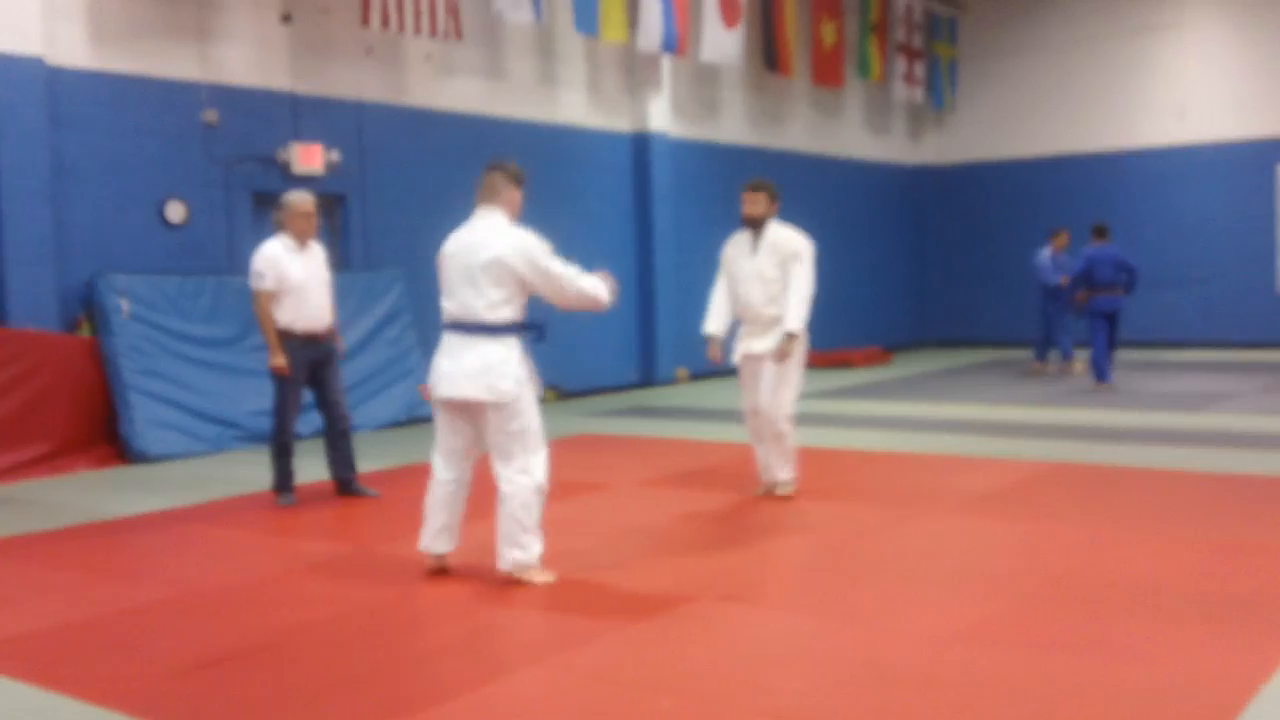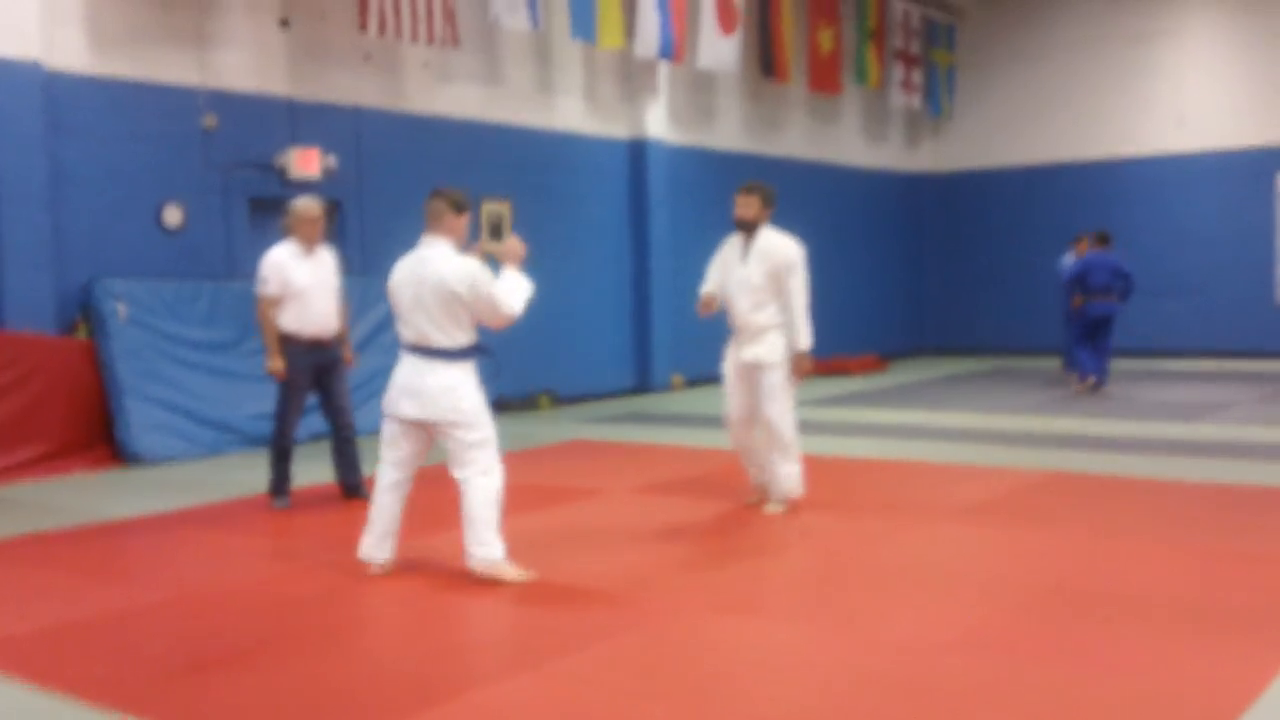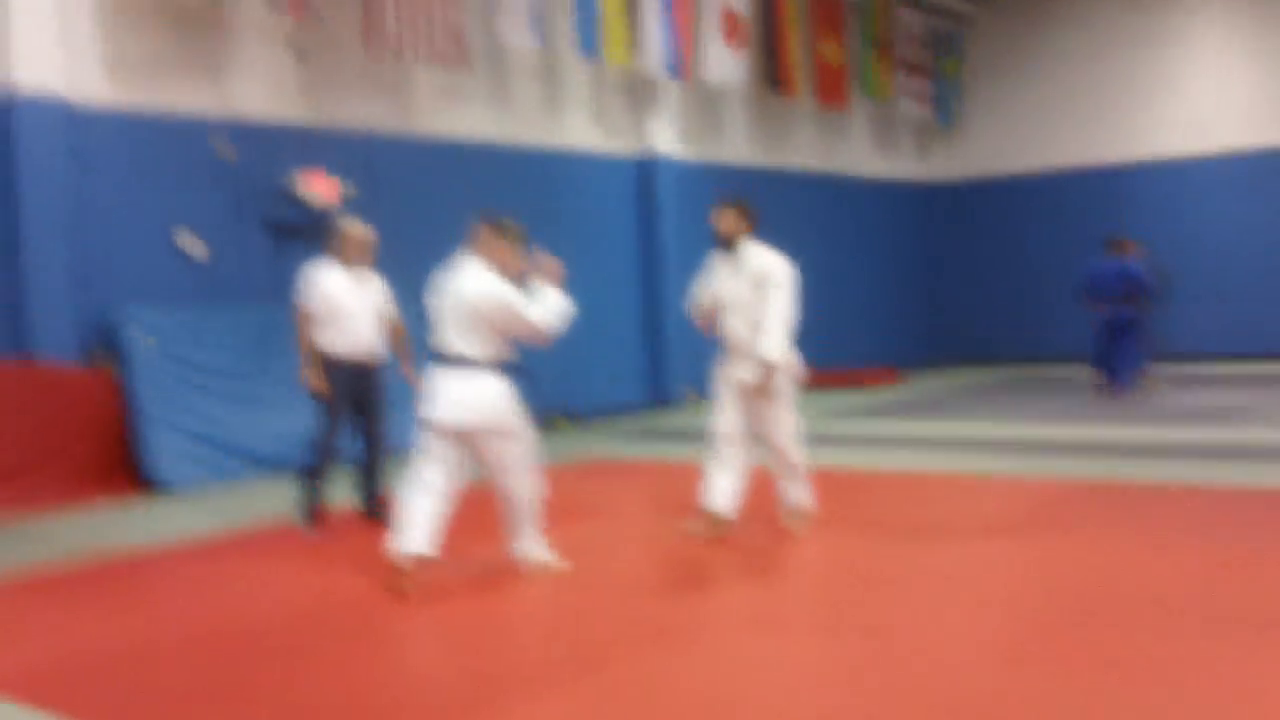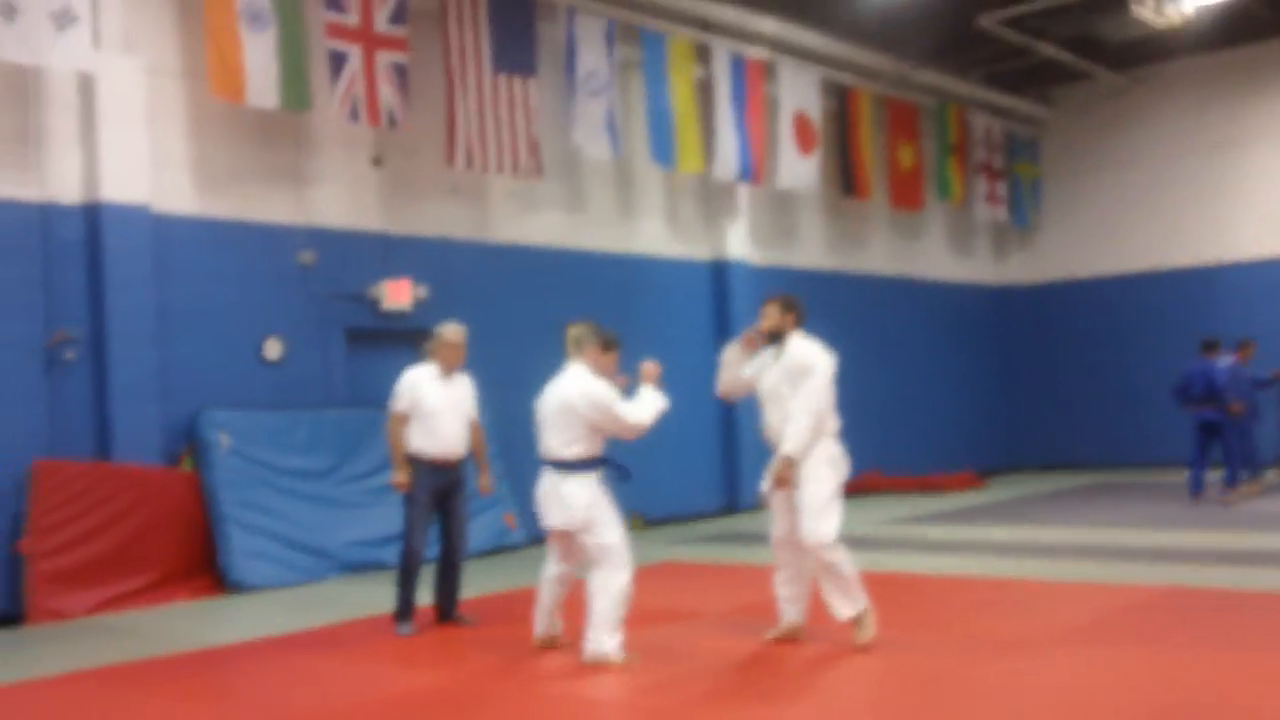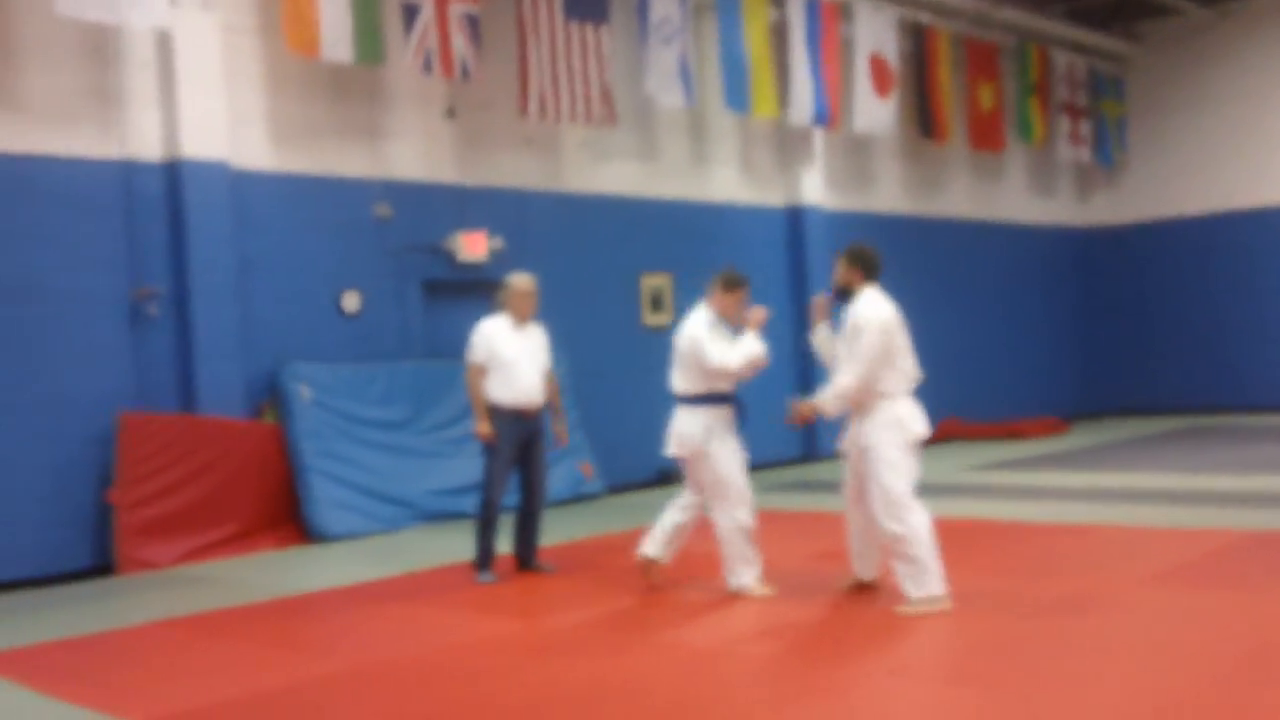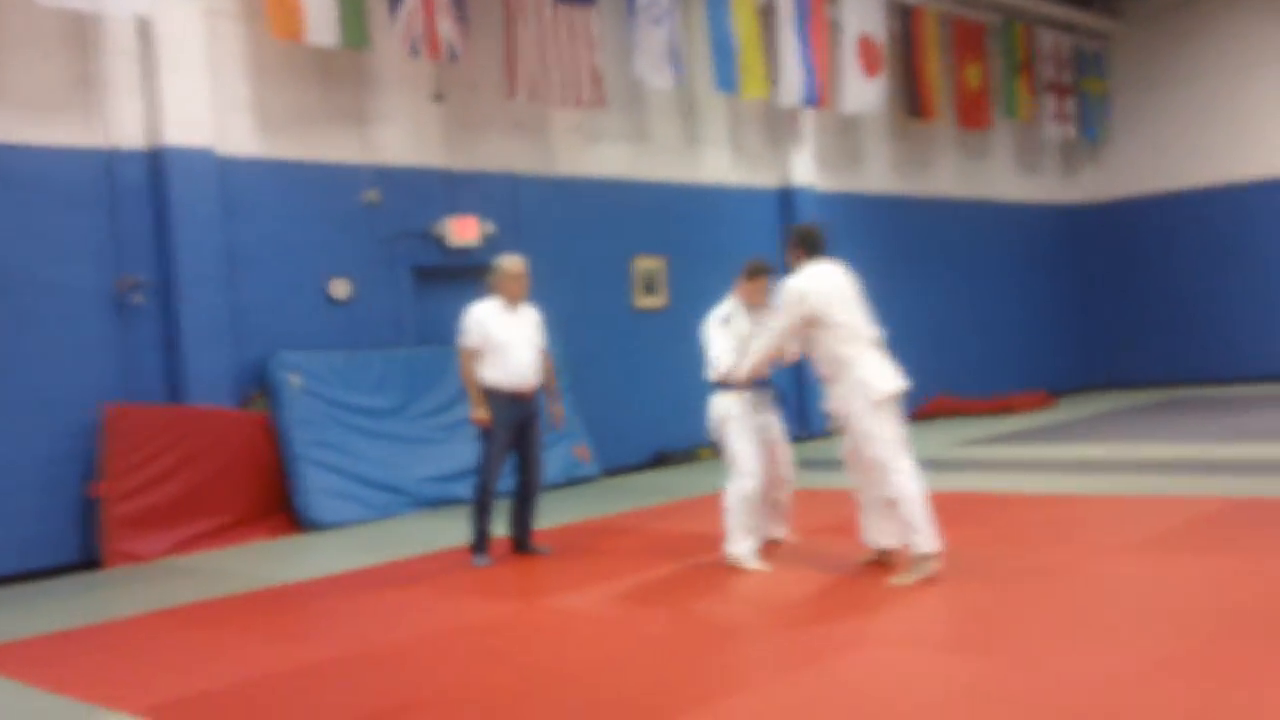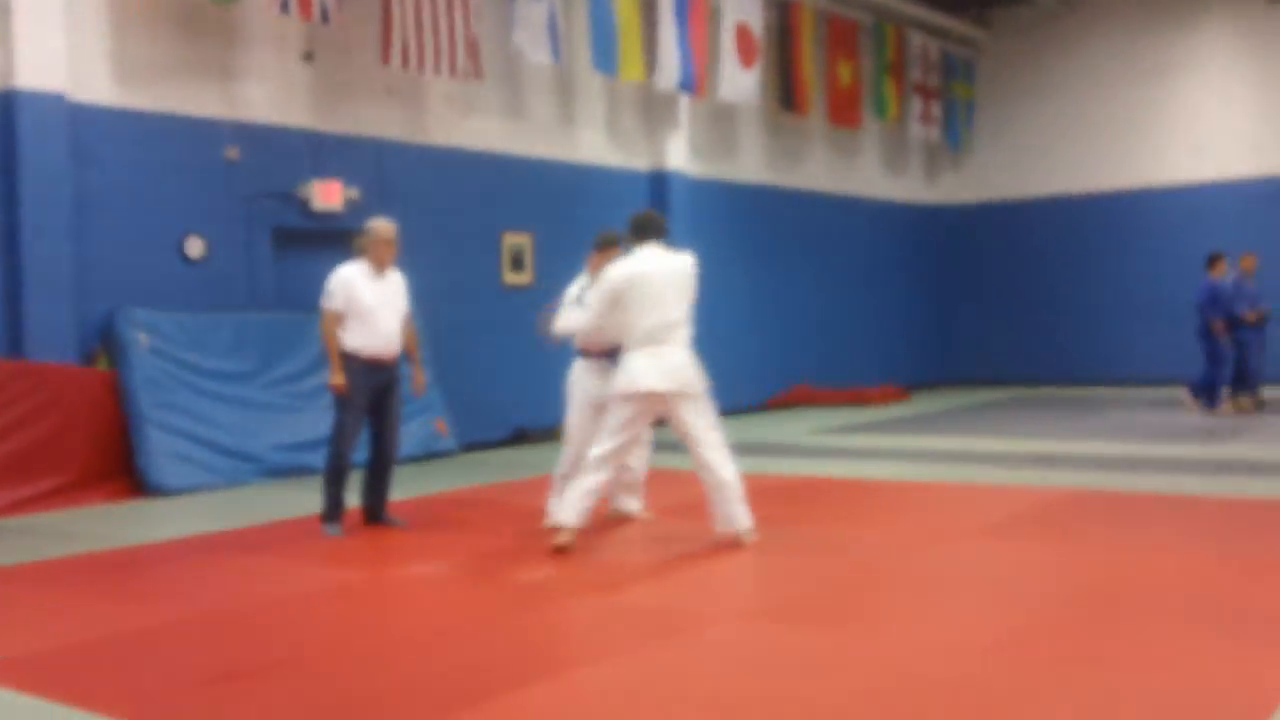
dt=0.4s
person 1, frame 1
left shoulder: (452, 243)
right shoulder: (519, 242)
right elbow: (565, 287)
right wrist: (602, 289)
left hip: (452, 357)
right hip: (497, 361)
left knee: (450, 460)
right knee: (522, 462)
left ankle: (437, 549)
right ankle: (520, 561)
person 1, frame 2
left shoulder: (402, 268)
right shoulder: (464, 269)
right elbow: (502, 313)
right wrist: (511, 266)
left hip: (410, 376)
right hip: (452, 381)
left knee: (395, 469)
right knee: (479, 469)
left ankle: (375, 555)
right ankle: (488, 558)
person 1, frame 3
left shoulder: (445, 282)
right shoulder: (494, 289)
right elbow: (538, 325)
left wrist: (520, 283)
right wrist: (549, 287)
left hip: (448, 390)
right hip: (485, 392)
left knee: (434, 477)
right knee: (519, 474)
left ankle: (409, 550)
right ankle: (531, 551)
person 1, frame 4
left shoulder: (554, 387)
right shoulder: (591, 389)
right elbow: (632, 424)
left wrist: (613, 392)
right wrist: (649, 386)
left hip: (554, 484)
right hip: (580, 488)
left knee: (560, 563)
right knee: (612, 564)
left ankle: (547, 632)
right ankle: (601, 647)
person 1, frame 5
left shoulder: (710, 325)
right shoulder: (699, 328)
left elbow: (734, 364)
right elbow: (730, 365)
left wrist: (750, 333)
right wrist: (752, 333)
left hip: (702, 421)
right hip: (705, 424)
left knee: (696, 497)
right knee: (734, 500)
left ankle: (652, 553)
right ankle: (744, 579)
person 1, frame 6
left shoulder: (764, 316)
right shoulder: (719, 319)
right elbow: (725, 364)
left hip: (762, 401)
right hip: (733, 404)
left knee: (779, 472)
right knee: (747, 475)
left ankle: (773, 530)
right ankle: (741, 549)
person 1, frame 7
right shoulder: (578, 292)
right hip: (591, 373)
left knee: (636, 440)
right knee: (579, 443)
left ankle: (627, 501)
right ankle: (559, 506)
person 2, frame 1
left shoulder: (794, 242)
right shoulder: (734, 245)
left elbow: (800, 291)
right elbow: (723, 292)
left wrist: (790, 335)
right wrist: (714, 335)
left hip: (782, 336)
right hip: (750, 337)
left knee: (774, 408)
right knee: (753, 410)
left ankle: (784, 477)
right ankle: (770, 477)
person 2, frame 2
left shoulder: (784, 248)
right shoulder: (728, 247)
left elbow: (797, 302)
right elbow: (714, 285)
left wrist: (803, 350)
right wrist: (708, 298)
left hip: (774, 343)
right hip: (741, 343)
left knee: (777, 419)
right knee: (739, 418)
left ankle: (785, 491)
right ankle: (762, 481)
person 2, frame 3
left shoulder: (771, 263)
right shoulder: (716, 265)
left elbow: (778, 316)
right elbow: (704, 309)
left wrist: (767, 365)
right wrist: (705, 316)
left hip: (769, 364)
right hip: (732, 364)
left knee: (781, 438)
right knee: (726, 435)
left ankle: (799, 506)
right ankle: (717, 510)
person 2, frame 4
left shoulder: (813, 355)
right shoulder: (766, 359)
left elbow: (809, 411)
right elbow: (727, 387)
left wrist: (789, 459)
right wrist: (740, 349)
left hip: (815, 458)
right hip: (784, 460)
left knee: (816, 538)
right knee: (786, 542)
left ankle: (858, 610)
right ankle: (790, 620)
person 2, frame 5
left shoulder: (871, 312)
right shoulder: (863, 310)
left elbow: (856, 375)
right elbow: (839, 360)
left wrist: (816, 406)
right wrist: (820, 326)
left hip: (888, 421)
right hip: (868, 420)
left knee: (895, 507)
right knee: (858, 500)
left ankle: (931, 593)
right ankle: (864, 573)
person 2, frame 6
left shoulder: (799, 286)
right shoulder: (838, 274)
left elbow: (776, 338)
left wrist: (743, 371)
left hip: (859, 382)
right hip: (870, 375)
left knee: (889, 466)
right knee: (864, 462)
left ankle: (926, 553)
right ankle: (885, 544)
person 2, frame 7
left shoulder: (618, 271)
right shoulder: (687, 263)
left elbow: (590, 329)
left hip: (638, 370)
right hip: (679, 367)
left knee: (604, 451)
right knee: (710, 448)
left ankle: (569, 526)
right ankle: (739, 526)
person 3, frame 1
left shoulder: (318, 249)
right shoulder: (270, 253)
right elbow: (263, 305)
left wrist: (335, 337)
right wrist: (275, 351)
left hip: (322, 343)
right hip: (291, 345)
left knee: (337, 414)
right knee: (286, 419)
left ankle: (346, 481)
right ankle: (284, 487)
person 3, frame 2
left shoulder: (328, 255)
right shoulder: (277, 258)
right elbow: (266, 310)
left wrist: (346, 345)
right wrist: (274, 355)
left hip: (328, 349)
right hip: (297, 349)
left knee: (343, 419)
right knee: (287, 424)
left ankle: (352, 484)
right ankle: (279, 490)
person 3, frame 3
left shoulder: (376, 282)
right shoulder: (323, 278)
left elbow: (393, 324)
right elbow: (307, 325)
left wrist: (407, 362)
right wrist: (311, 370)
left hip: (369, 371)
right hip: (337, 370)
left knee: (375, 440)
right knee: (329, 440)
left ankle: (372, 507)
right ankle: (312, 510)
person 3, frame 4
left shoulder: (466, 383)
right shoulder: (413, 377)
left elbow: (475, 430)
right elbow: (396, 425)
left wrist: (483, 471)
right wrist: (400, 468)
left hip: (454, 472)
right hip: (422, 470)
left knee: (455, 545)
right knee: (415, 544)
left ankle: (447, 609)
right ankle: (404, 615)
person 3, frame 5
left shoulder: (539, 332)
right shoulder: (488, 329)
left elbow: (548, 379)
right elbow: (474, 376)
left wrist: (558, 419)
right wrist: (481, 419)
left hip: (533, 420)
right hip: (503, 420)
left knee: (534, 493)
right knee: (494, 493)
left ankle: (526, 557)
right ankle: (483, 564)
person 3, frame 6
left shoulder: (532, 313)
right shoulder: (480, 312)
left elbow: (544, 358)
right elbow: (468, 362)
left wrist: (554, 399)
right wrist: (478, 404)
left hip: (528, 402)
right hip: (498, 402)
left knee: (531, 474)
right knee: (489, 476)
left ankle: (522, 539)
right ankle: (480, 547)
person 3, frame 7
left shoulder: (398, 279)
right shoulder: (346, 275)
left elbow: (406, 326)
right elbow: (329, 324)
left wrist: (417, 366)
right wrist: (336, 370)
left hip: (388, 371)
right hip: (357, 369)
left knee: (386, 446)
right knee: (344, 444)
left ankle: (375, 510)
right ankle: (332, 516)
